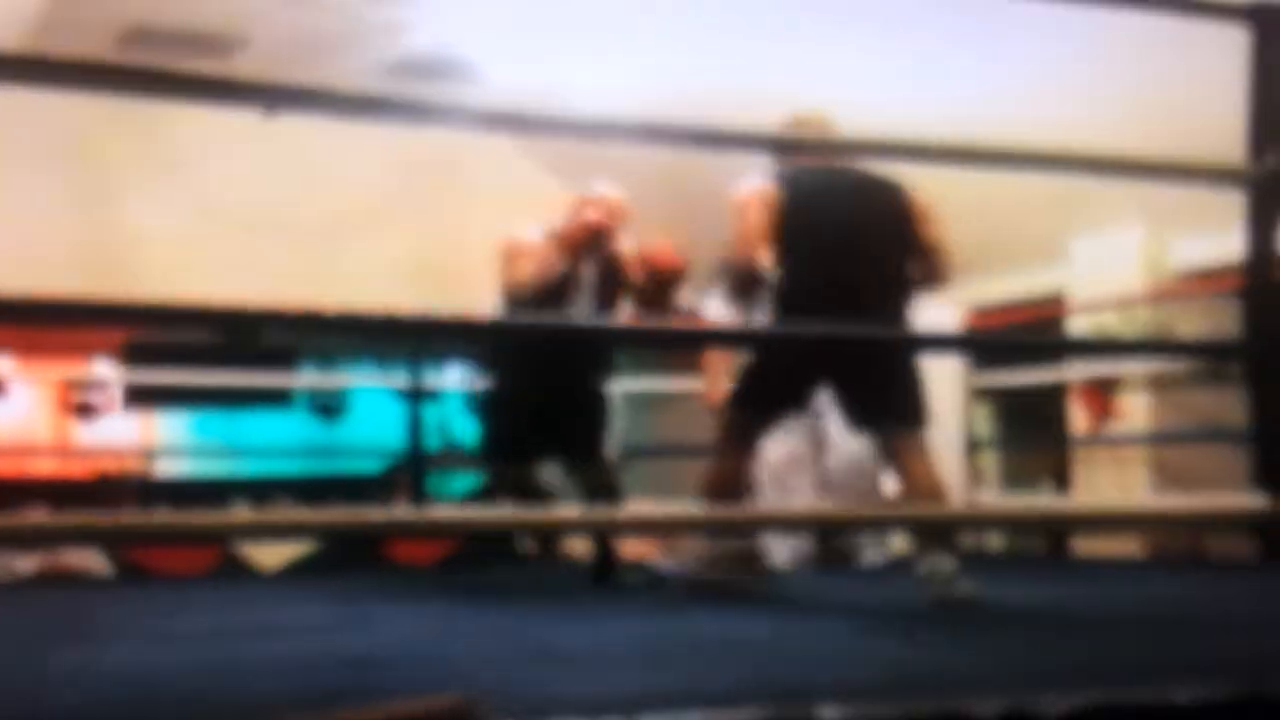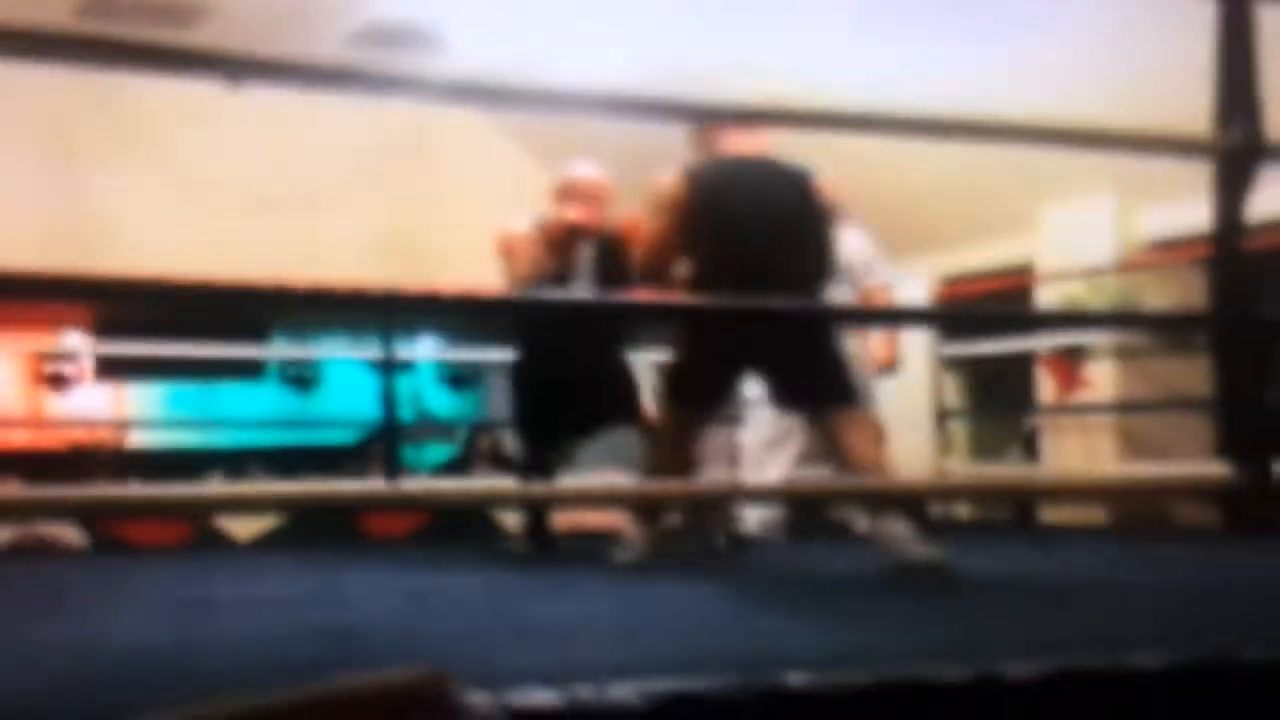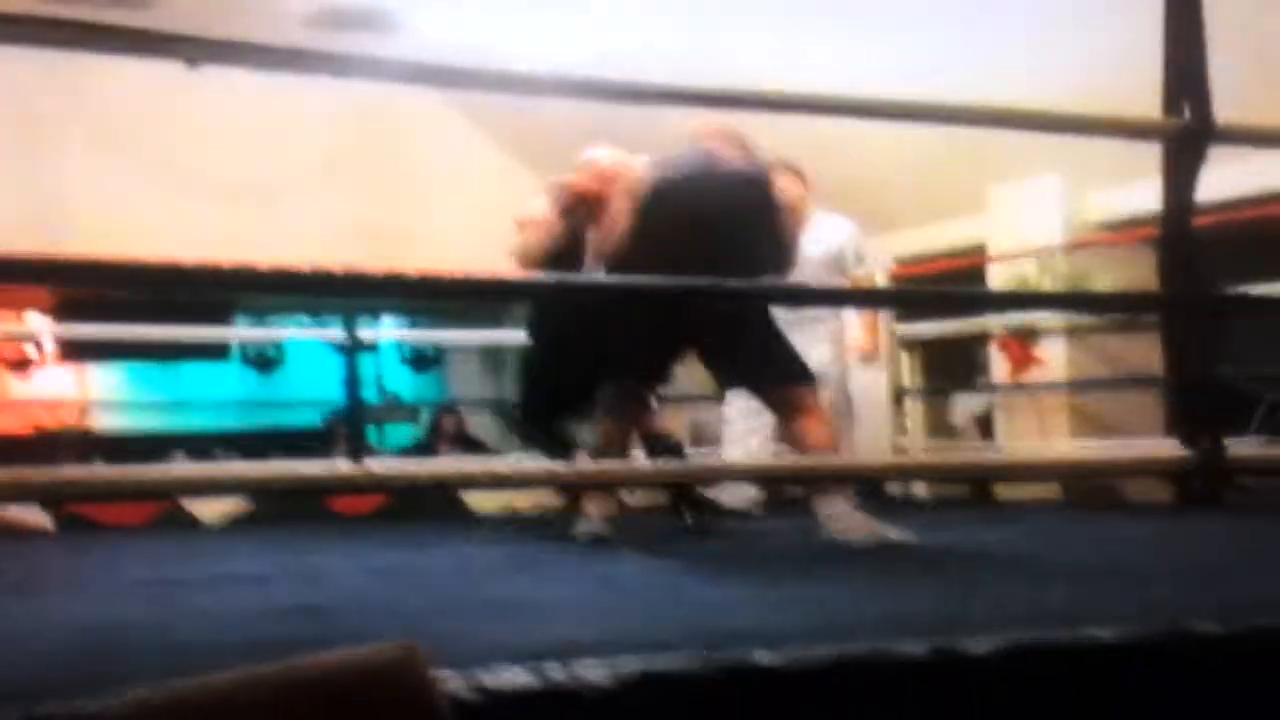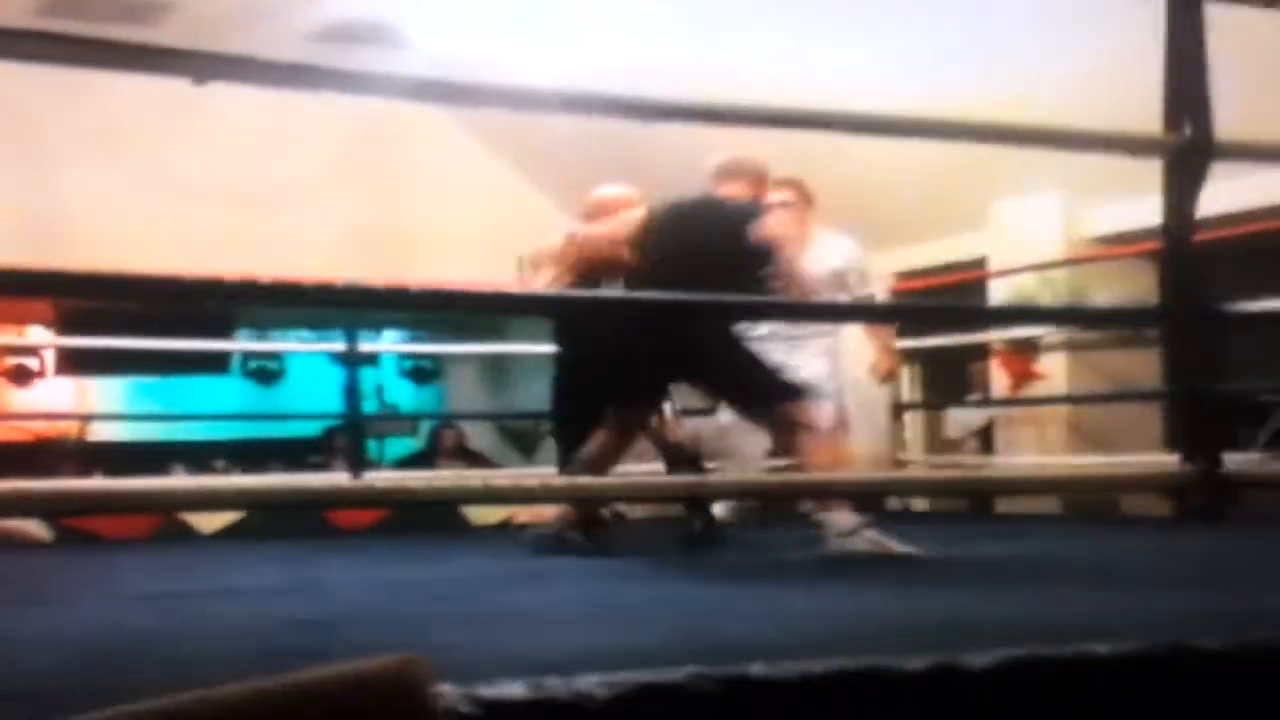
dt=0.3s
person 1, frame 1
left shoulder: (768, 190)
right shoulder: (894, 196)
left elbow: (744, 263)
right elbow: (936, 271)
left hip: (802, 328)
right hip: (877, 330)
left knee: (734, 437)
right knee: (908, 449)
left ankle: (719, 551)
right ankle: (940, 563)
person 1, frame 2
left shoulder: (686, 183)
right shoulder: (809, 185)
left elbow: (650, 266)
right elbow: (822, 264)
left hip: (719, 317)
right hip: (794, 314)
left knee: (676, 429)
right knee: (846, 424)
person 1, frame 3
left shoulder: (656, 181)
right shoulder: (770, 187)
left elbow: (620, 253)
right elbow: (778, 265)
left hip: (646, 300)
right hip: (727, 303)
left knee: (621, 408)
right knee: (802, 404)
right ankle: (839, 514)
person 1, frame 4
left shoulder: (655, 214)
right shoulder: (771, 222)
left elbow: (584, 247)
right elbow: (799, 293)
left hip: (637, 330)
right hip: (702, 334)
left knee: (619, 428)
right knee: (801, 423)
left ankle: (569, 520)
person 2, frame 1
left shoulder: (620, 258)
right shoulder: (528, 244)
right elbow: (519, 287)
right wrist: (566, 249)
left hip: (580, 379)
right hip: (522, 375)
left knee: (590, 467)
right knee: (509, 469)
left ankle: (605, 553)
right ankle: (544, 538)
person 2, frame 2
left shoulder: (617, 240)
right shoulder: (524, 237)
right elbow: (521, 286)
right wrist: (553, 247)
left hip: (602, 359)
right hip: (544, 362)
left knee: (640, 433)
right knee: (541, 448)
right ankle: (537, 528)
person 2, frame 3
right shoulder: (543, 213)
right elbow: (528, 258)
right wrist: (563, 216)
right hip: (555, 339)
left knee: (642, 418)
right knee: (537, 423)
left ankle: (687, 503)
right ankle: (580, 493)
person 2, frame 4
right shoulder: (562, 251)
right wrist: (574, 268)
right hip: (582, 362)
left knee: (663, 429)
right knee: (571, 439)
left ankle: (699, 516)
right ankle: (586, 514)
person 3, frame 1
right shoulder: (742, 275)
right elbow: (719, 325)
right wrist: (717, 382)
left knee: (851, 456)
right knee: (778, 462)
left ankle: (863, 546)
right ankle: (786, 553)
person 3, frame 2
left shoulder: (847, 241)
left elbow: (877, 298)
left wrist: (884, 343)
left hip: (840, 354)
right knee: (766, 439)
left ankle: (868, 524)
right ankle: (757, 521)
person 3, frame 3
left shoulder: (837, 230)
left elbow: (862, 286)
left wrist: (869, 334)
left hip: (817, 340)
right knee: (747, 417)
right ankle: (737, 492)
person 3, frame 4
left shoulder: (839, 248)
left elbow: (865, 304)
left wrist: (883, 350)
left hip: (811, 350)
right hip: (752, 350)
left knee: (824, 430)
right knee: (740, 430)
left ankle: (837, 514)
right ankle: (723, 510)
